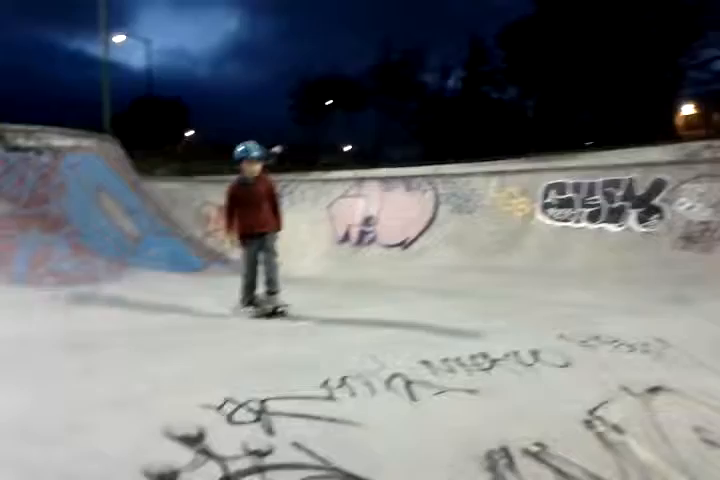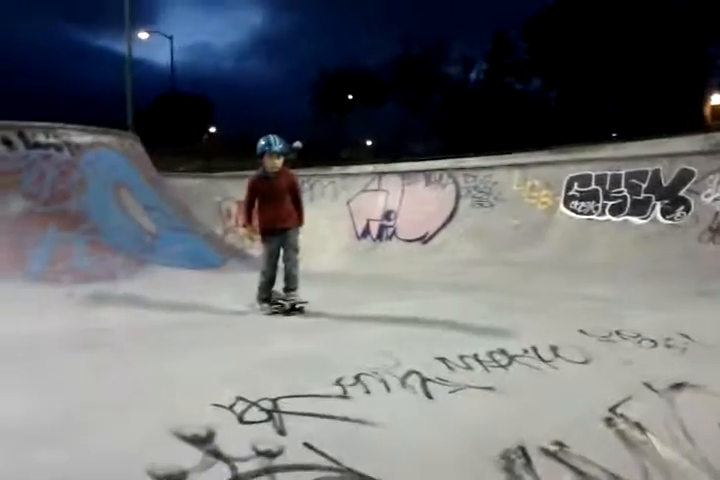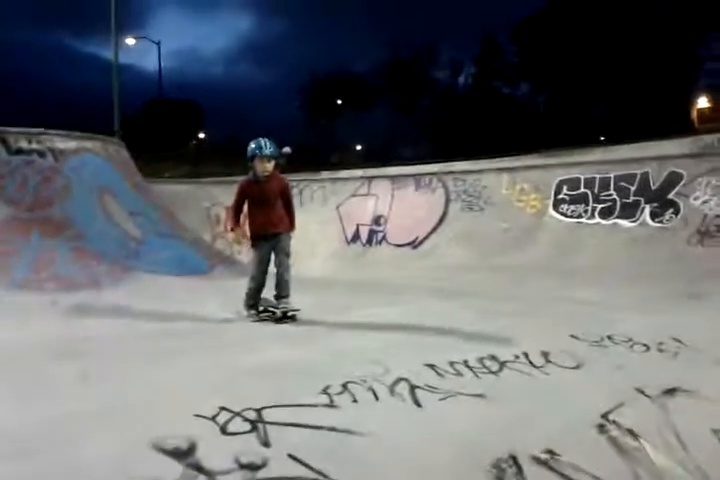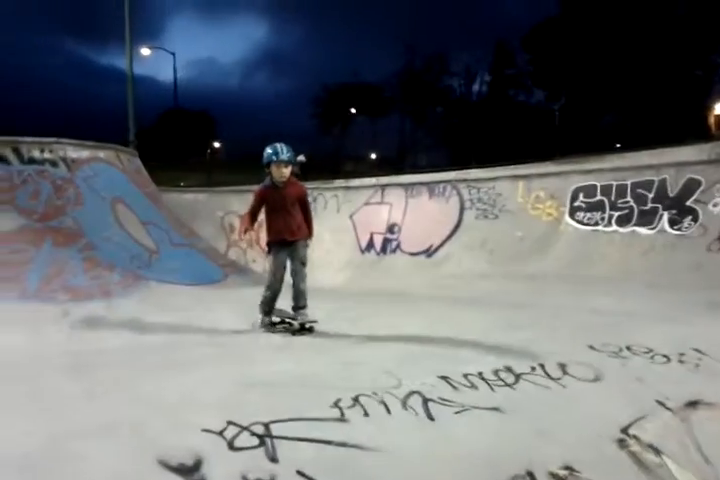
dt=0.2s
person 1, frame 1
left shoulder: (267, 183)
right shoulder: (236, 187)
left elbow: (275, 205)
right elbow: (230, 209)
left wrist: (277, 227)
right wrist: (230, 230)
left hip: (267, 231)
right hip: (247, 233)
left knee: (270, 263)
right knee: (249, 268)
left ankle: (272, 295)
right ankle: (247, 301)
person 1, frame 2
left shoulder: (289, 178)
right shoulder: (256, 181)
left elbow: (297, 200)
right elbow: (249, 203)
left wrist: (299, 222)
right wrist: (248, 225)
left hip: (289, 226)
right hip: (268, 229)
left knee: (291, 260)
right knee: (269, 265)
left ankle: (291, 292)
right ankle: (264, 298)
person 1, frame 3
left shoulder: (281, 182)
right shoulder: (246, 185)
left elbow: (289, 205)
right elbow: (237, 207)
left wrist: (291, 227)
right wrist: (236, 227)
left hip: (281, 231)
right hip: (260, 234)
left knee: (283, 266)
right knee: (258, 271)
left ankle: (283, 299)
right ankle: (251, 304)
person 1, frame 4
left shoulder: (298, 188)
right shoulder: (264, 191)
left elbow: (307, 212)
right elbow: (253, 212)
left wrist: (309, 235)
right wrist: (248, 228)
left hip: (298, 239)
right hip: (277, 241)
left knee: (299, 275)
right knee: (275, 279)
left ankle: (301, 310)
right ankle: (265, 312)
